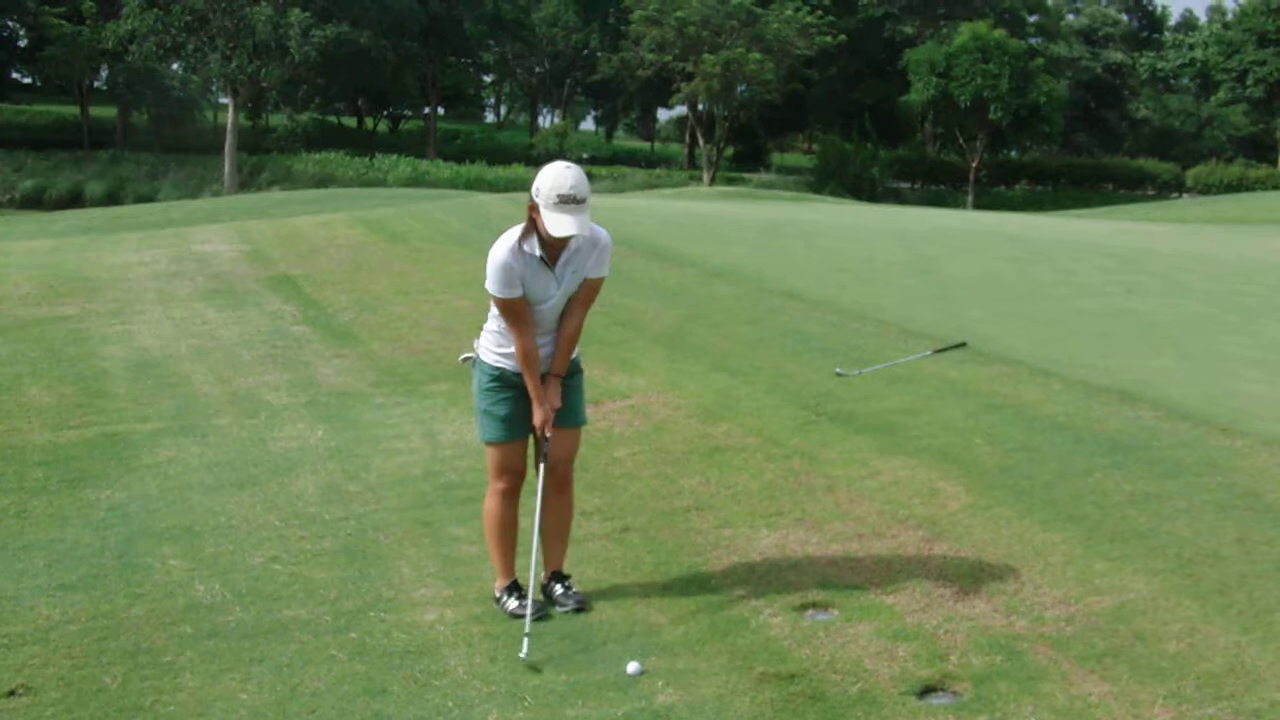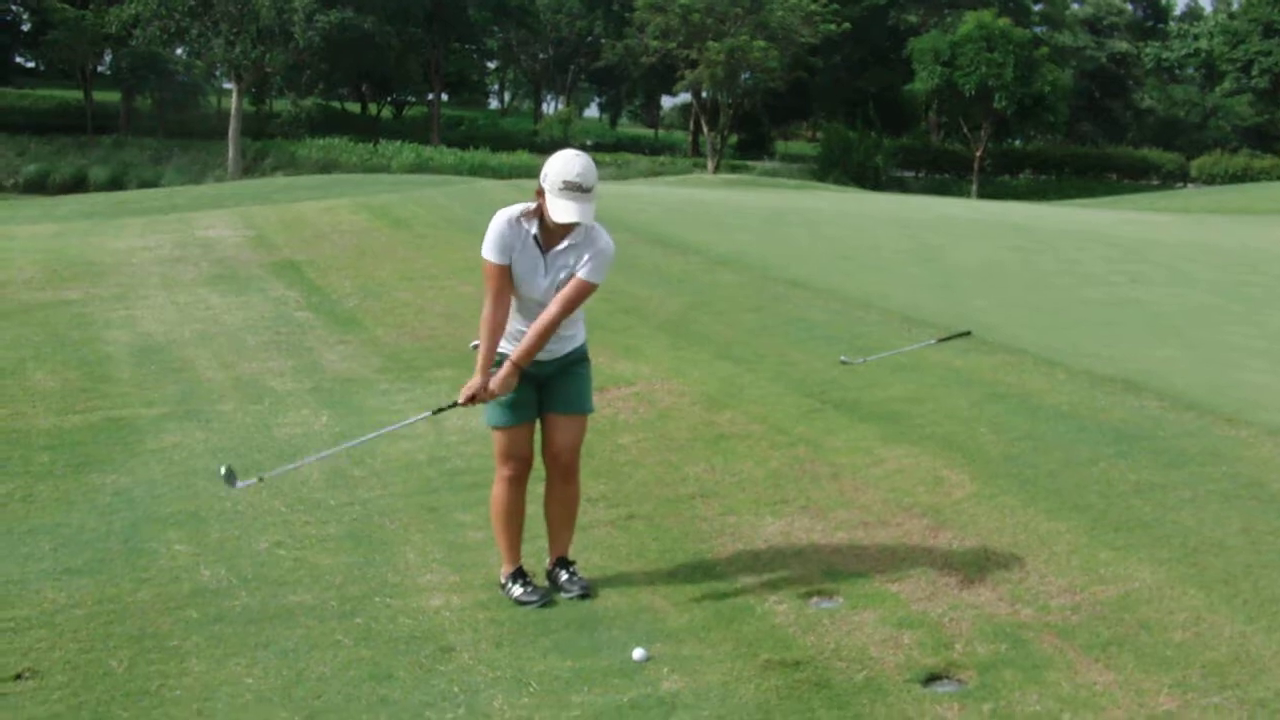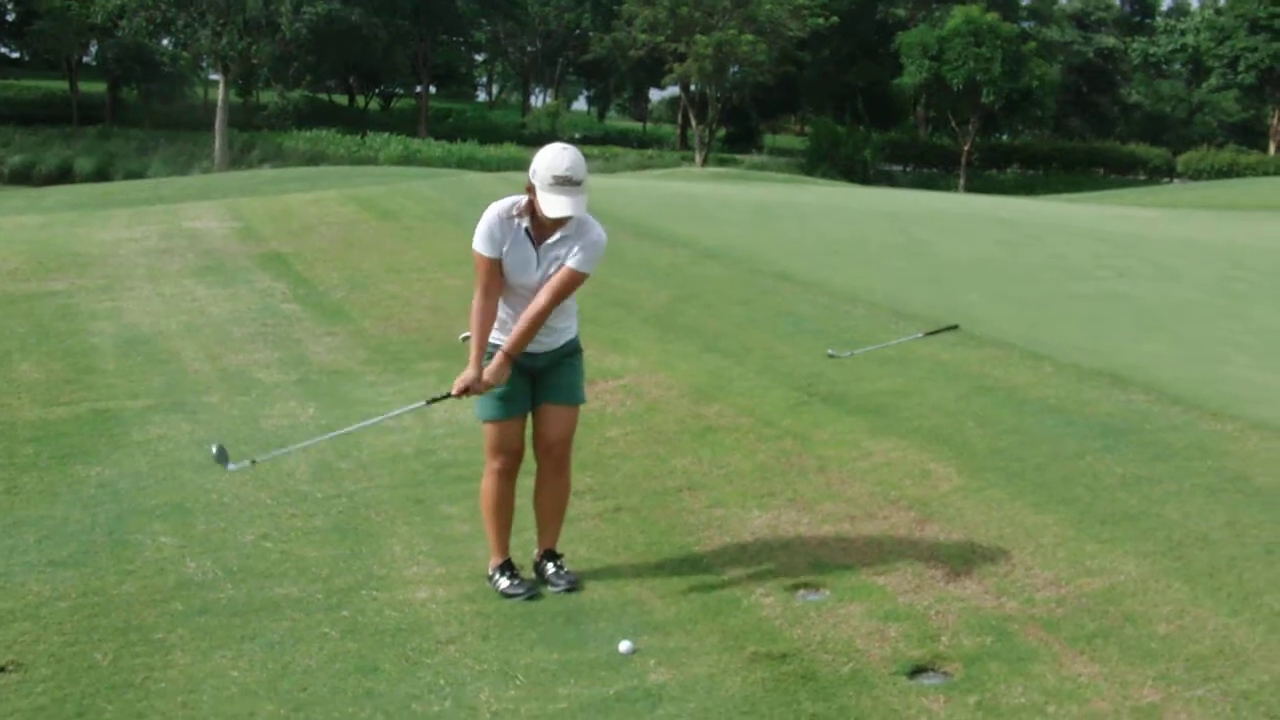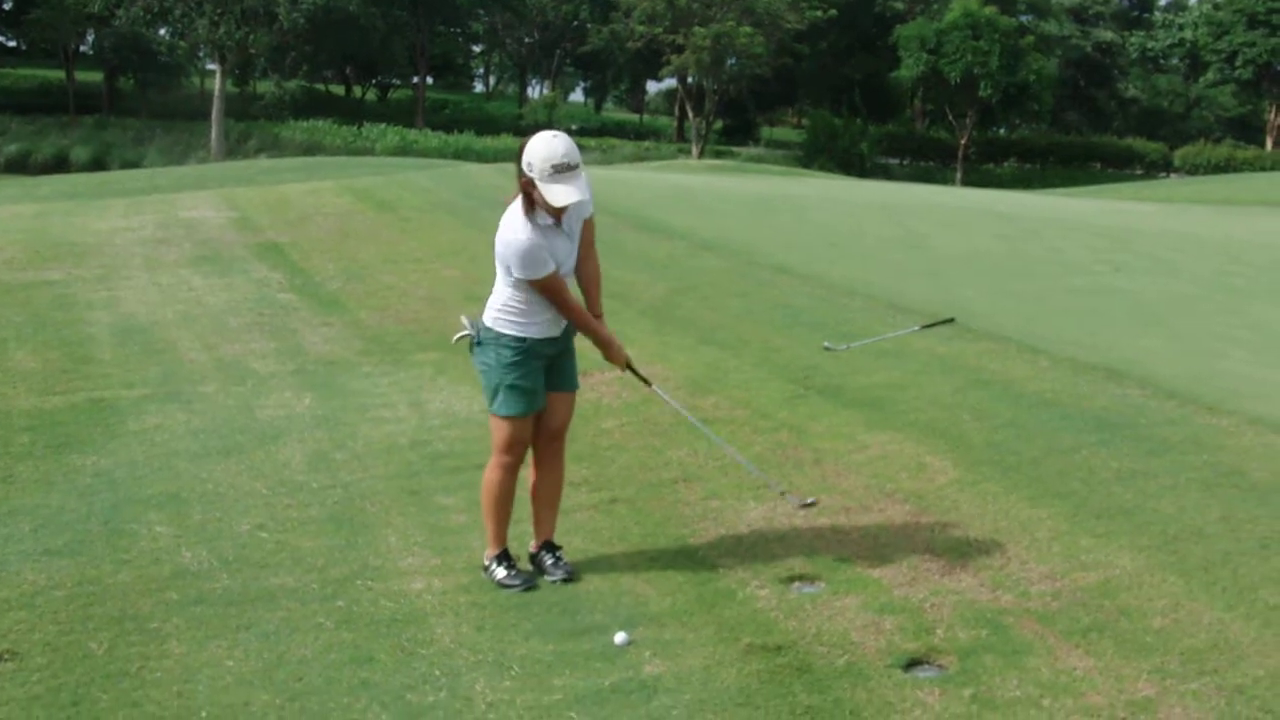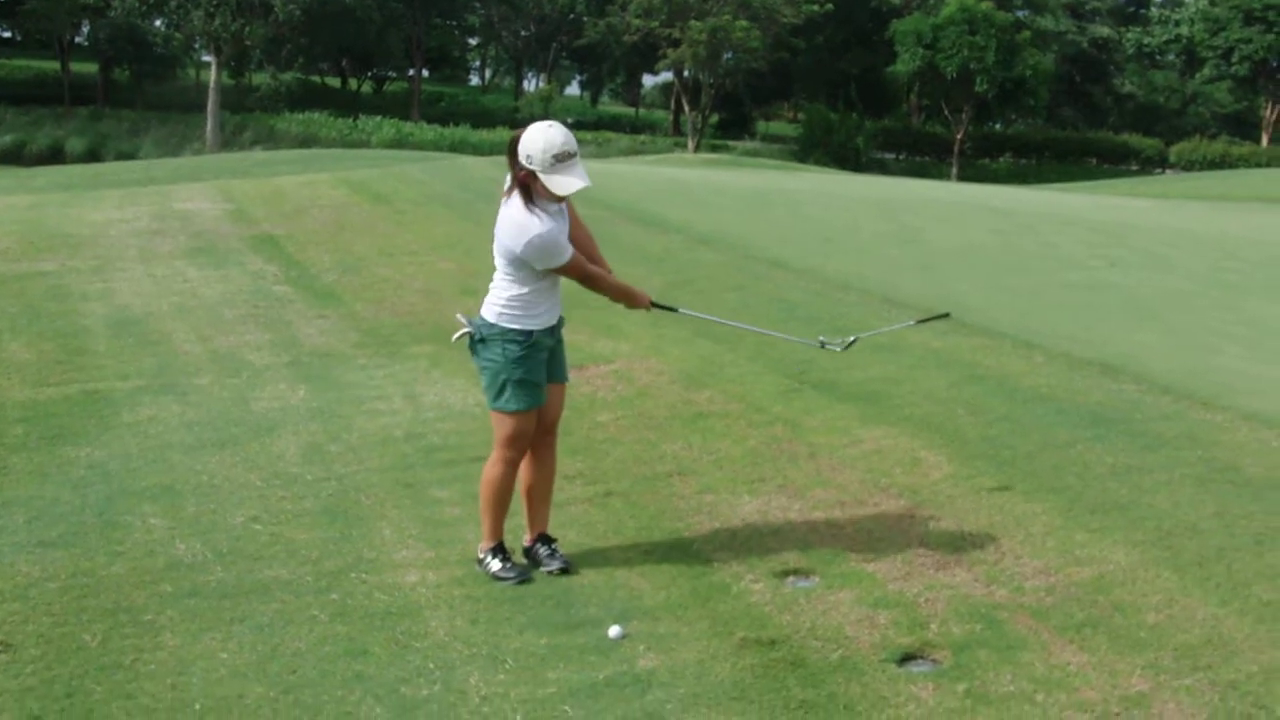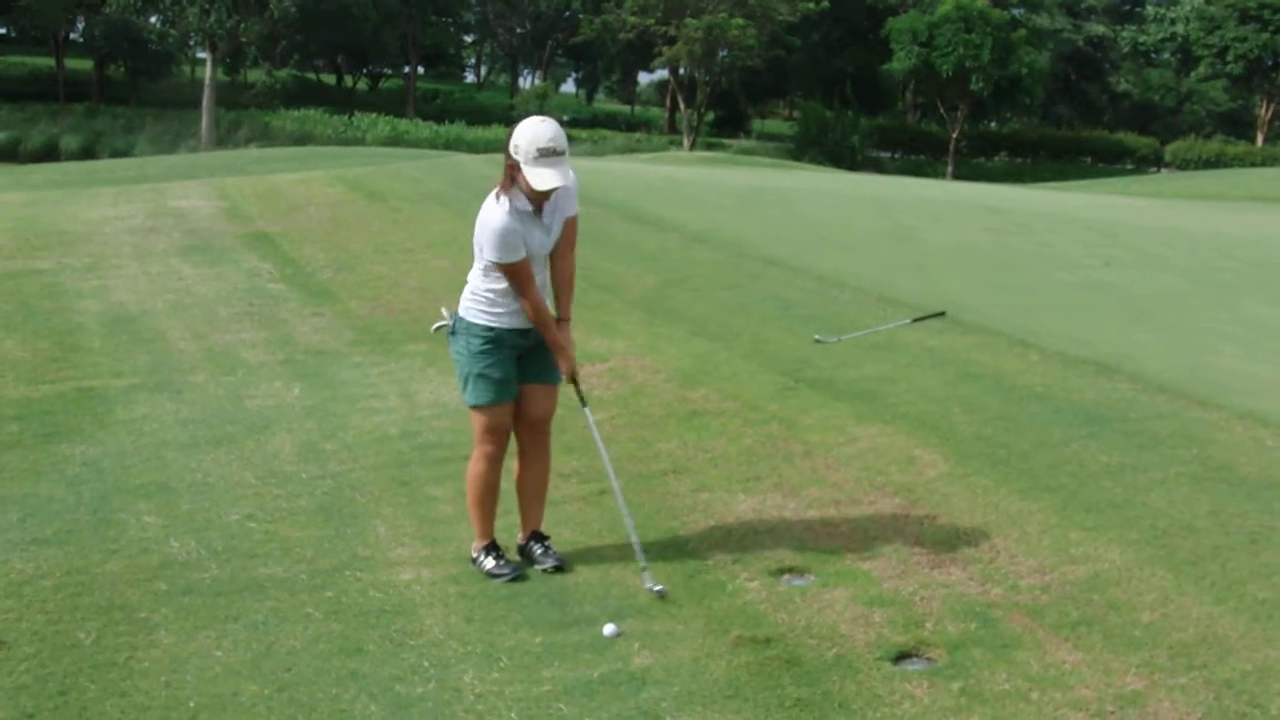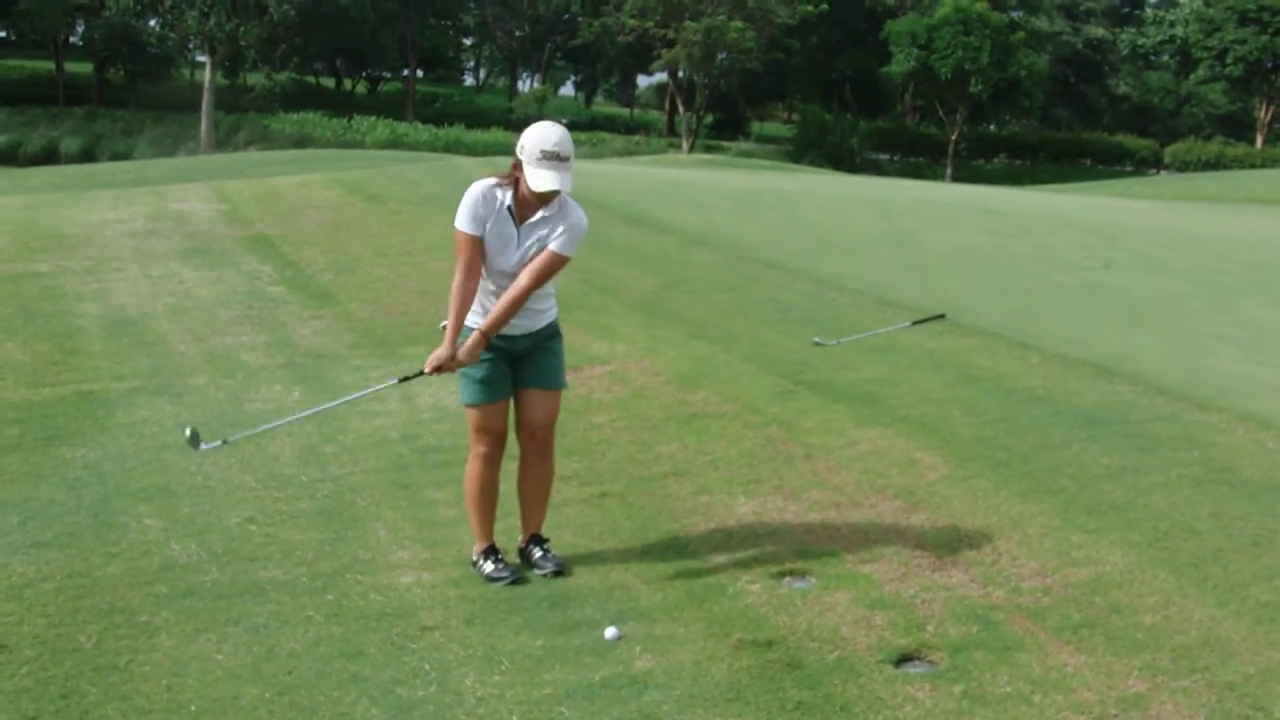
dt=0.3s
person 1, frame 1
left shoulder: (597, 243)
right shoulder: (506, 255)
left elbow: (573, 319)
right elbow: (522, 335)
left wrist: (555, 382)
right wrist: (536, 399)
left hip: (560, 368)
right hip: (503, 371)
left knee: (559, 474)
right knee: (507, 480)
left ankle: (555, 576)
right ankle: (505, 584)
person 1, frame 2
left shoulder: (598, 246)
right shoulder: (508, 224)
left elbow: (556, 316)
right elbow: (496, 303)
left wrist: (509, 373)
right wrist: (482, 370)
left hip: (567, 360)
right hip: (507, 357)
left knee: (565, 463)
right knee: (513, 467)
left ankle: (560, 562)
right ankle: (511, 571)
person 1, frame 3
left shoulder: (590, 237)
right shoulder: (498, 218)
left elbow: (545, 305)
right elbow: (486, 296)
left wrist: (503, 364)
right wrist: (476, 362)
left hip: (558, 351)
right hip: (499, 347)
left knee: (555, 454)
right knee: (503, 459)
left ankle: (548, 555)
right ankle: (499, 564)
person 1, frame 4
left shoulder: (576, 193)
right shoulder: (523, 239)
left elbow: (587, 263)
right elbow: (564, 301)
left wrist: (599, 326)
right wrist: (607, 344)
left hip: (554, 337)
right hip: (510, 344)
left knee: (553, 441)
right knee: (510, 450)
left ankle: (543, 545)
right ankle: (494, 554)
person 1, frame 5
left shoulder: (543, 181)
right shoulder: (536, 232)
left elbow: (577, 229)
right elbow: (586, 275)
left wrist: (615, 282)
right wrist: (630, 296)
left hip: (543, 329)
right hip: (511, 339)
left knee: (545, 434)
right knee: (513, 445)
left ankle: (537, 538)
right ankle: (490, 547)
person 1, frame 6
left shoulder: (566, 187)
right shoulder: (500, 219)
left elbow: (563, 259)
right elbow: (527, 293)
left wrist: (565, 324)
right wrist: (560, 348)
left hip: (533, 327)
right hip: (486, 332)
left knee: (537, 431)
right knee: (492, 445)
left ankle: (532, 536)
right ankle: (483, 545)
person 1, frame 7
left shoulder: (572, 221)
right shoulder: (482, 197)
left elbow: (525, 286)
right elbow: (466, 274)
left wrist: (479, 341)
right wrist: (451, 340)
left hip: (538, 334)
right hip: (474, 332)
left knee: (539, 437)
right knee: (488, 443)
left ankle: (532, 540)
right ankle: (484, 548)
